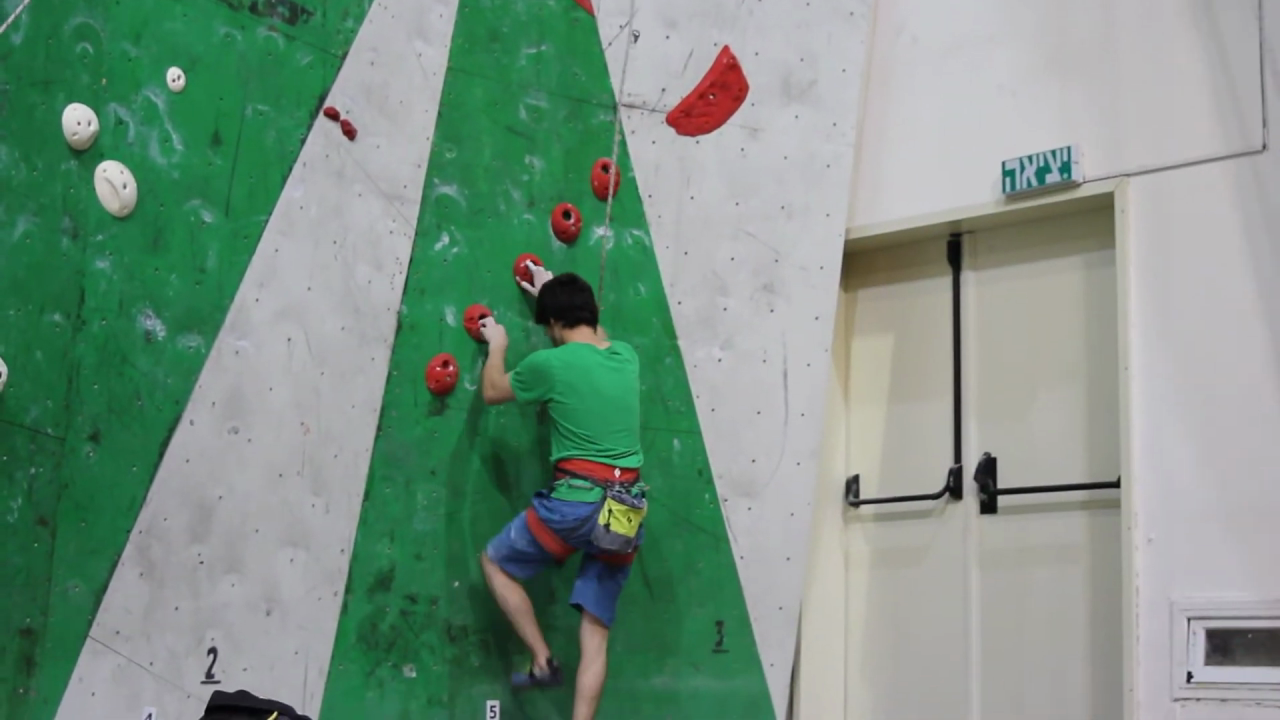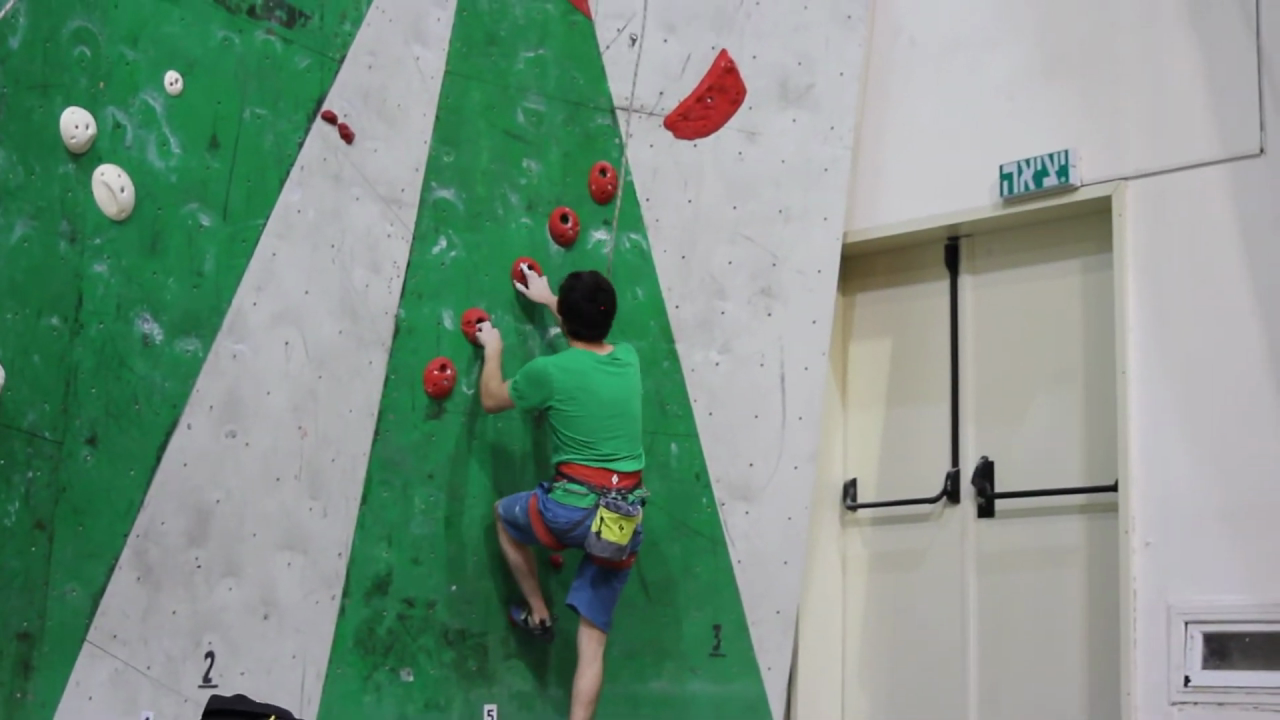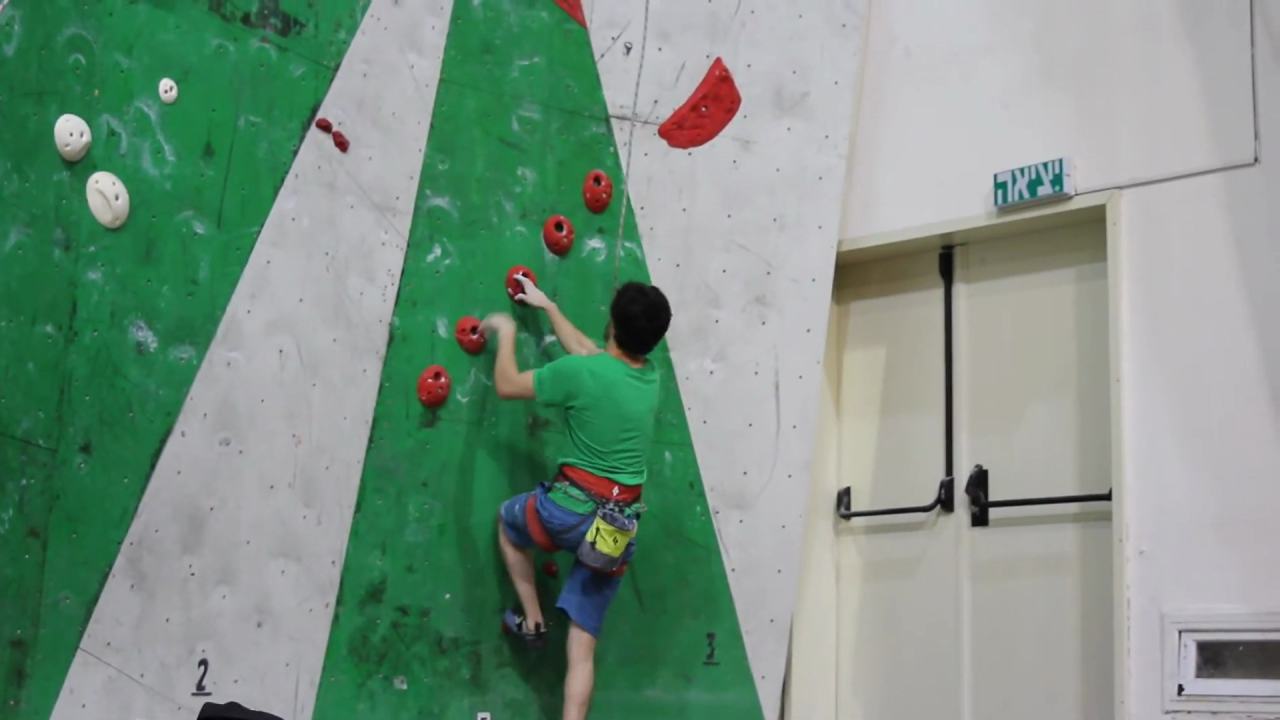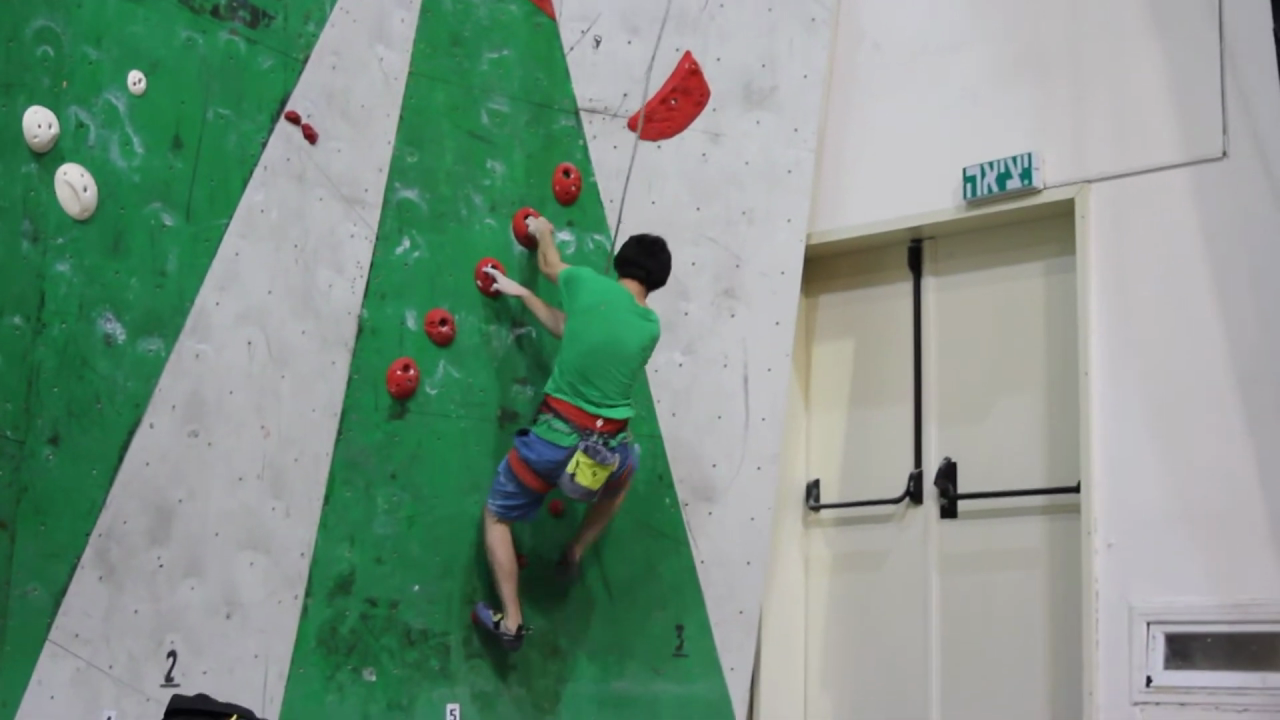
dt=0.7s
person 1, frame 1
left shoulder: (550, 364)
right shoulder: (626, 356)
left elbow: (491, 391)
right elbow: (596, 336)
left wrist: (497, 345)
right wrist: (554, 293)
left hip: (574, 503)
left knee: (493, 562)
right knee: (595, 634)
left ankle: (541, 659)
person 1, frame 2
left shoulder: (550, 371)
right shoulder: (629, 359)
left elbow: (490, 400)
right elbow: (594, 340)
left wrist: (492, 349)
right wrist: (549, 298)
left hip: (571, 508)
right hip: (626, 520)
left knee: (504, 513)
right knee: (593, 641)
left ankle: (538, 614)
person 1, frame 3
left shoulder: (581, 375)
right shoulder: (652, 377)
left elbow: (505, 385)
left wrist: (506, 334)
right wrist: (549, 307)
left hip: (569, 509)
right hip: (618, 529)
left knee: (508, 519)
right knee: (582, 643)
left ankle: (532, 620)
person 1, frame 4
left shoulder: (591, 285)
right shoulder: (651, 327)
left elbow: (550, 264)
left wrist: (543, 232)
right wrist: (523, 295)
left hip: (554, 438)
right hip: (606, 451)
left knee: (496, 517)
right knee: (624, 472)
left ankle: (510, 622)
right ankle: (576, 550)
